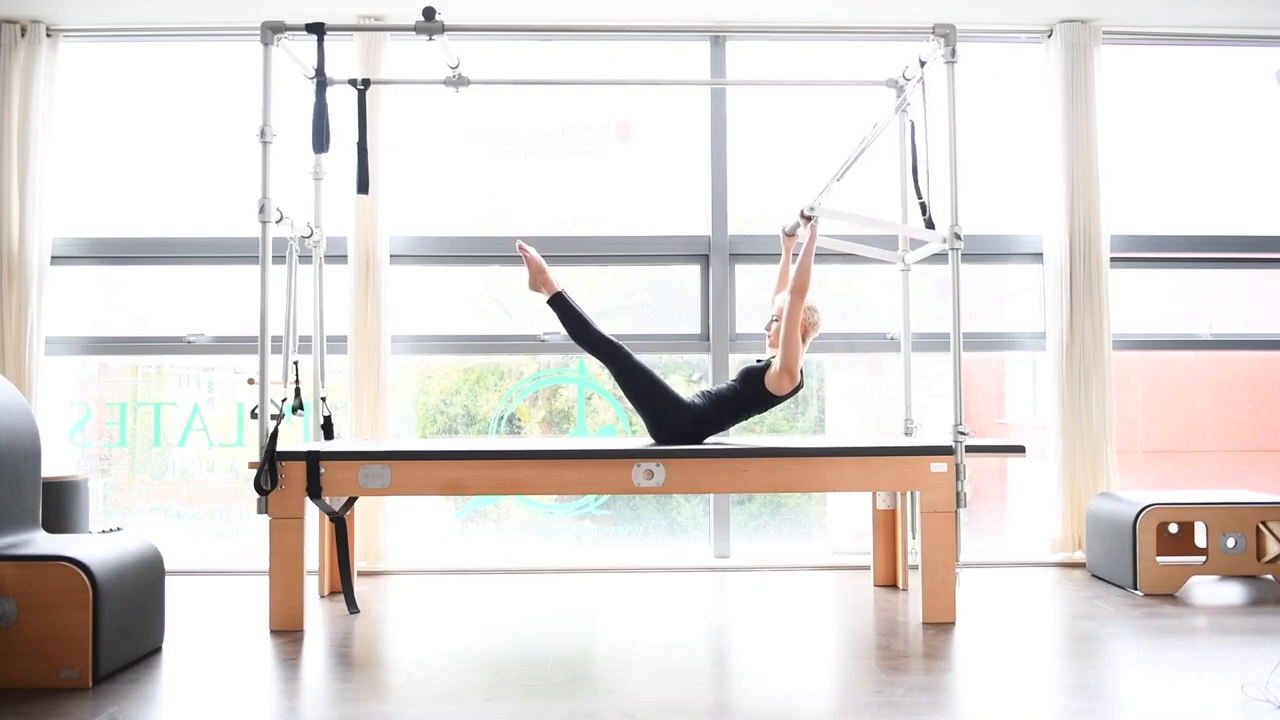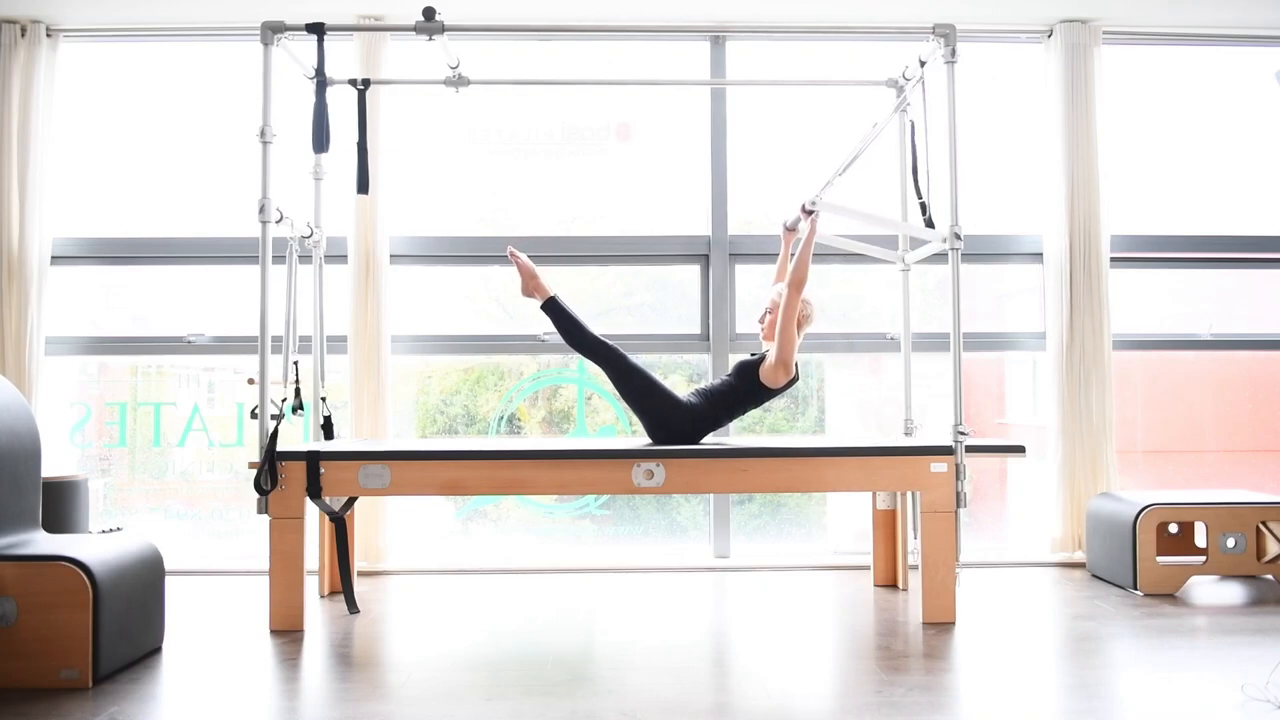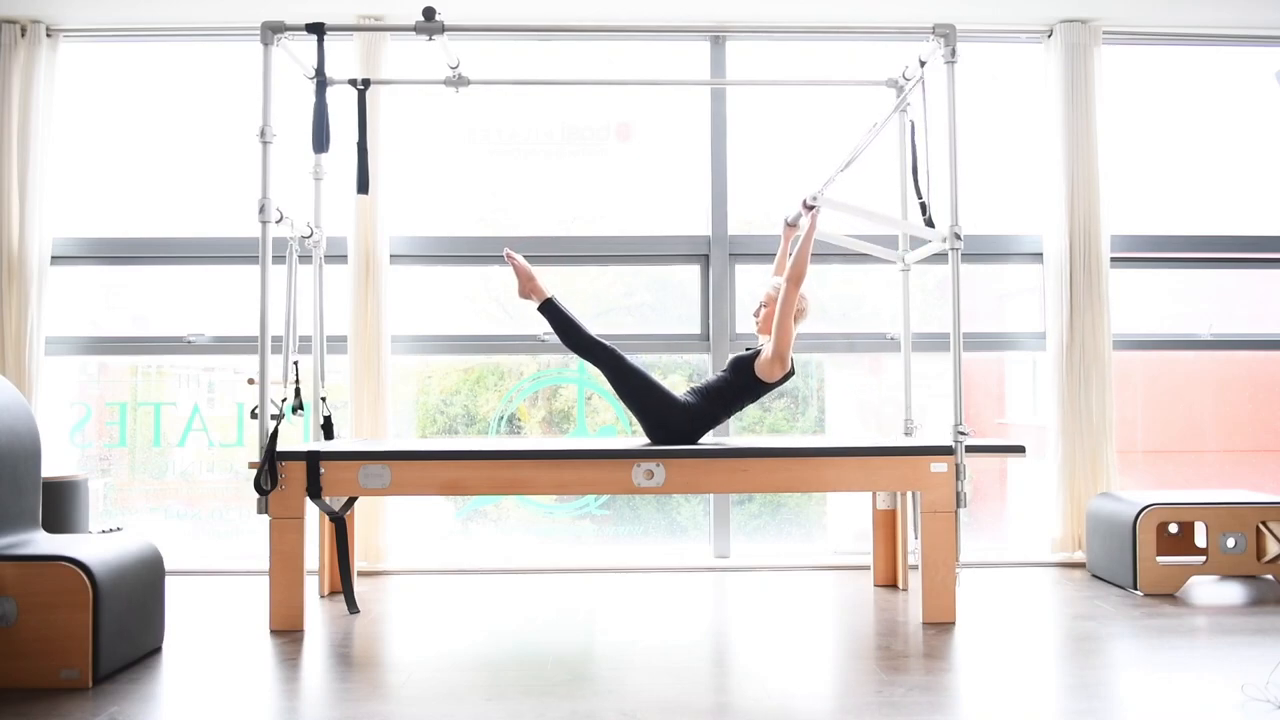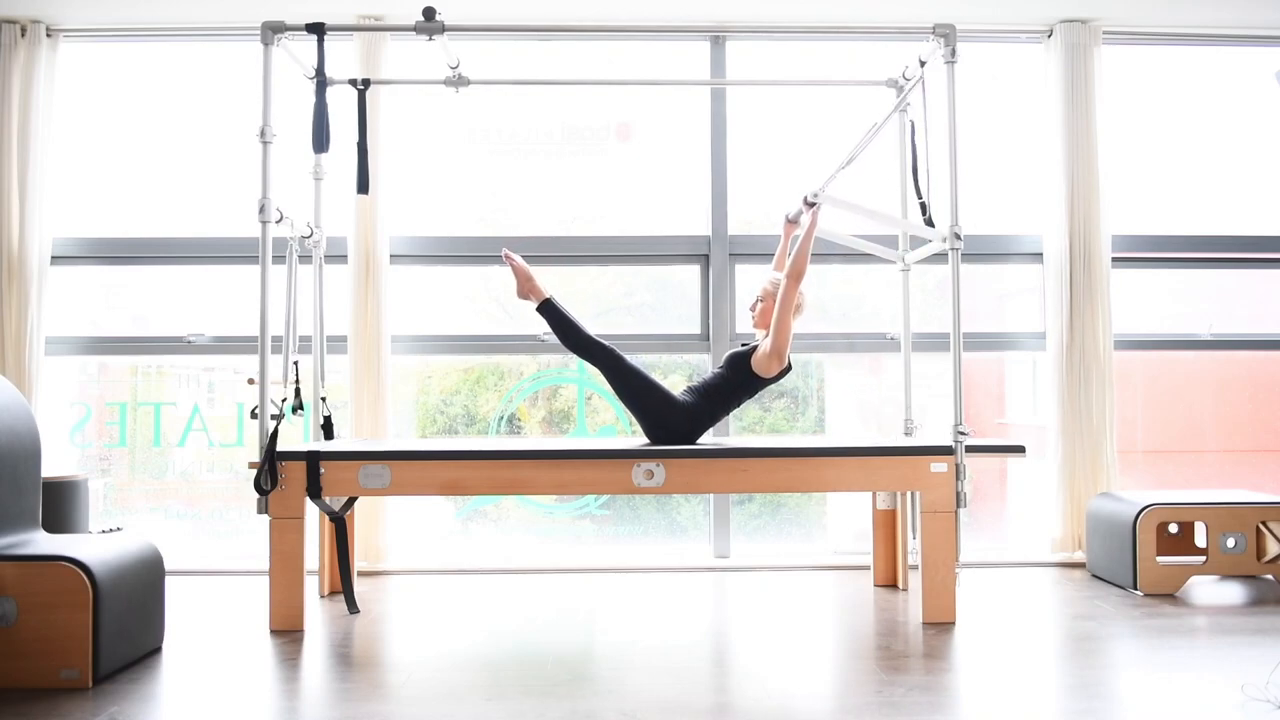
dt=0.3s
person 1, frame 1
left shoulder: (787, 372)
right shoulder: (775, 366)
left elbow: (796, 297)
right elbow: (783, 299)
left wrist: (810, 240)
right wrist: (787, 250)
left hip: (683, 424)
right hip: (684, 424)
left knee: (614, 352)
left ankle: (549, 286)
person 1, frame 2
left shoulder: (782, 365)
right shoulder: (771, 360)
left elbow: (794, 291)
right elbow: (780, 294)
left wrist: (810, 233)
right wrist: (786, 244)
left hip: (681, 424)
right hip: (682, 425)
left knee: (609, 354)
left ankle: (542, 290)
person 1, frame 3
left shoulder: (777, 359)
right shoulder: (766, 355)
left elbow: (792, 284)
right elbow: (779, 287)
left wrist: (809, 229)
right wrist: (786, 239)
left hip: (678, 424)
right hip: (679, 425)
left knee: (606, 354)
left ankle: (537, 291)
person 1, frame 4
left shoulder: (774, 354)
right shoulder: (763, 350)
left elbow: (791, 279)
right elbow: (776, 282)
left wrist: (810, 224)
right wrist: (786, 234)
left hip: (677, 422)
right hip: (678, 423)
left knee: (605, 354)
left ankle: (536, 292)
